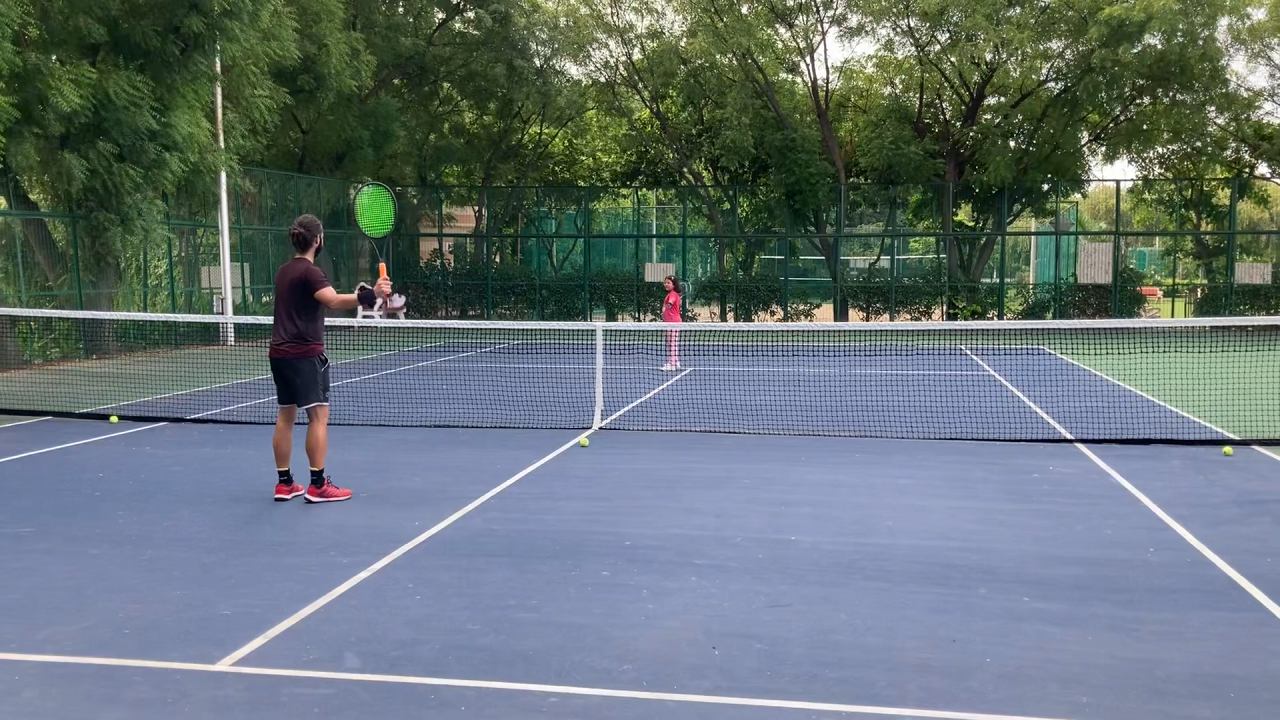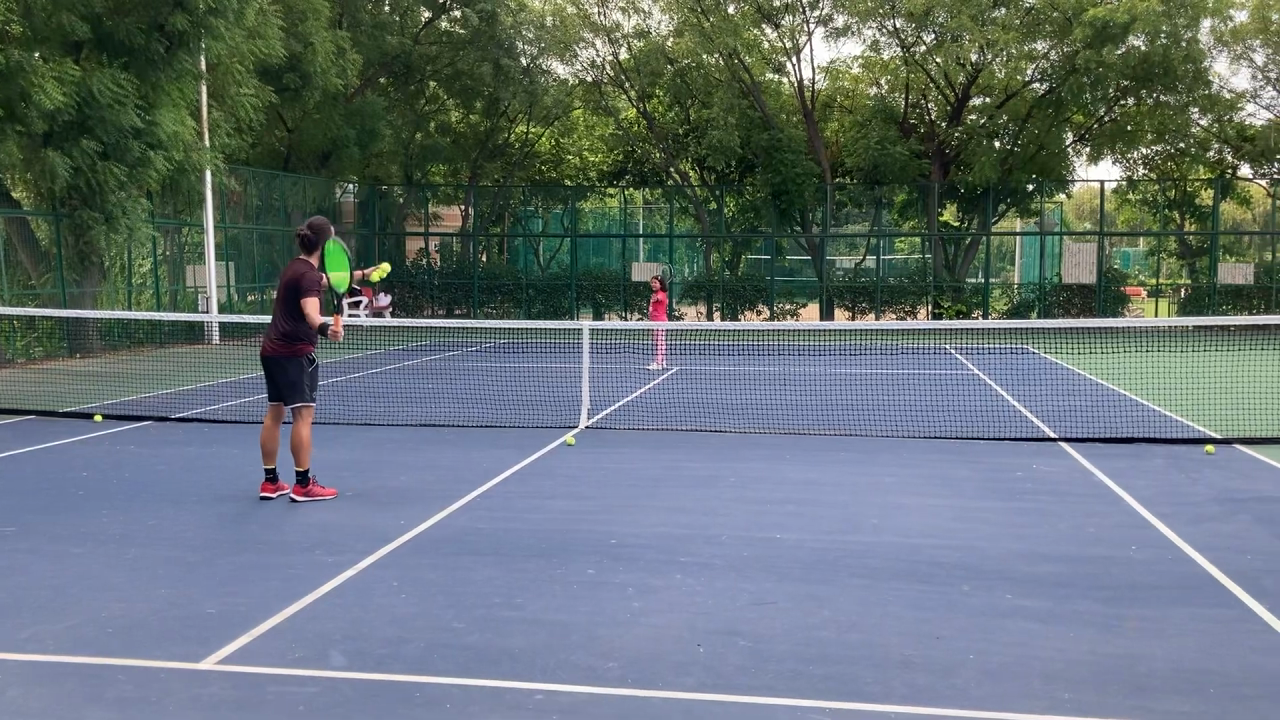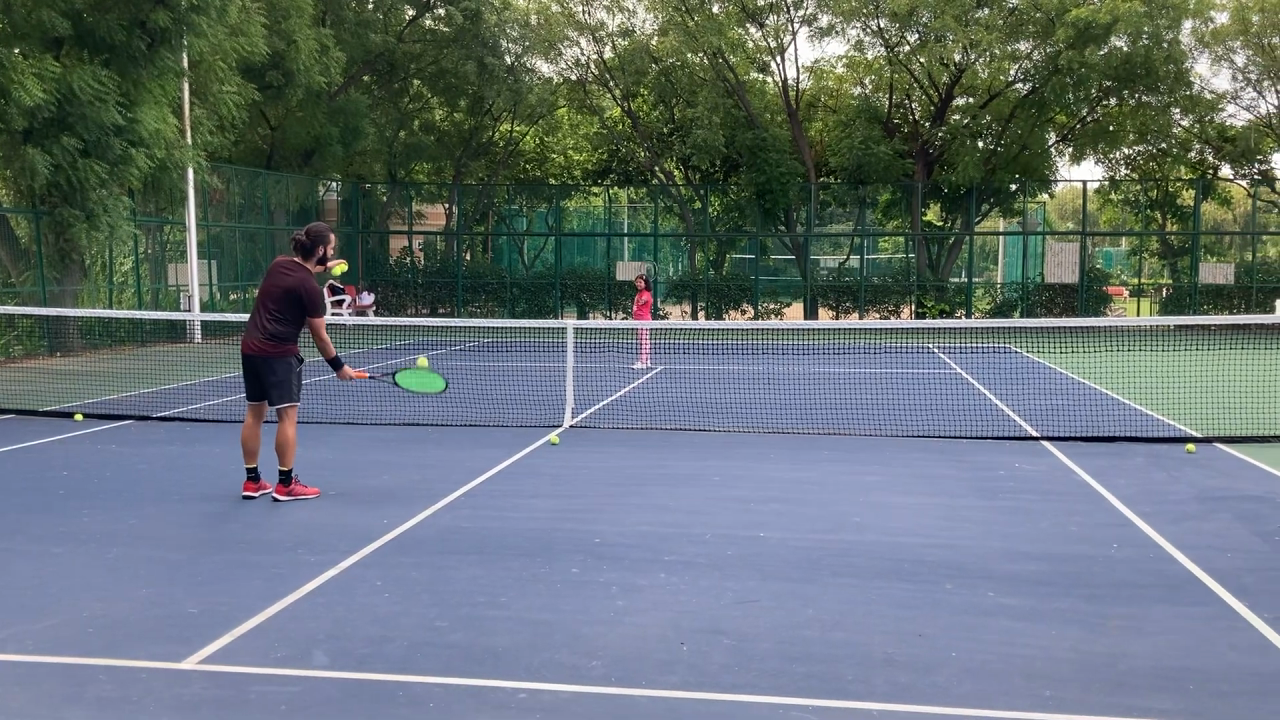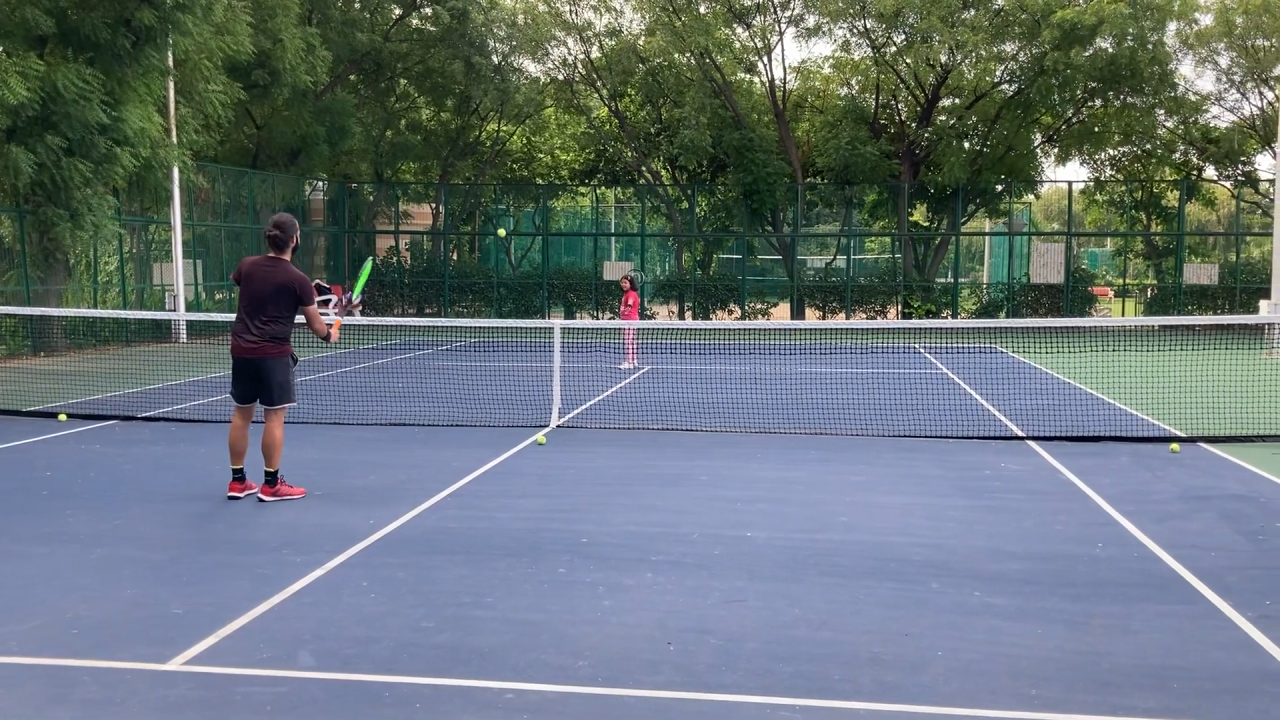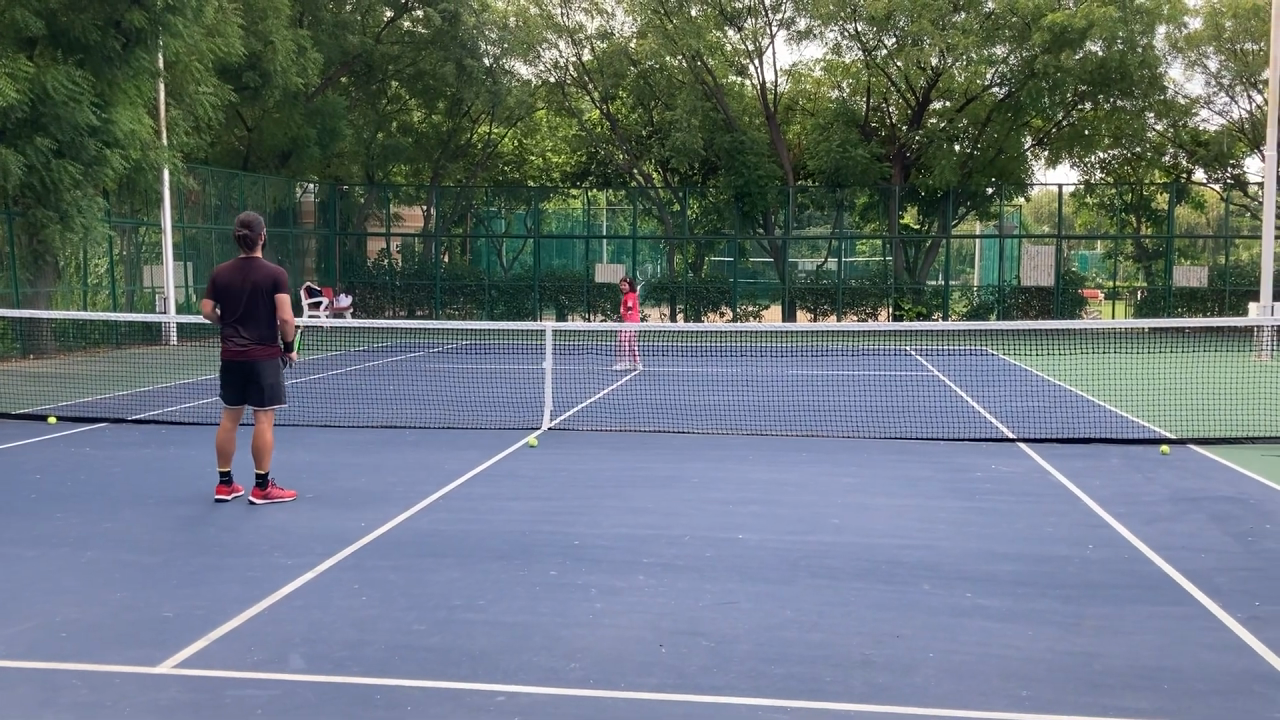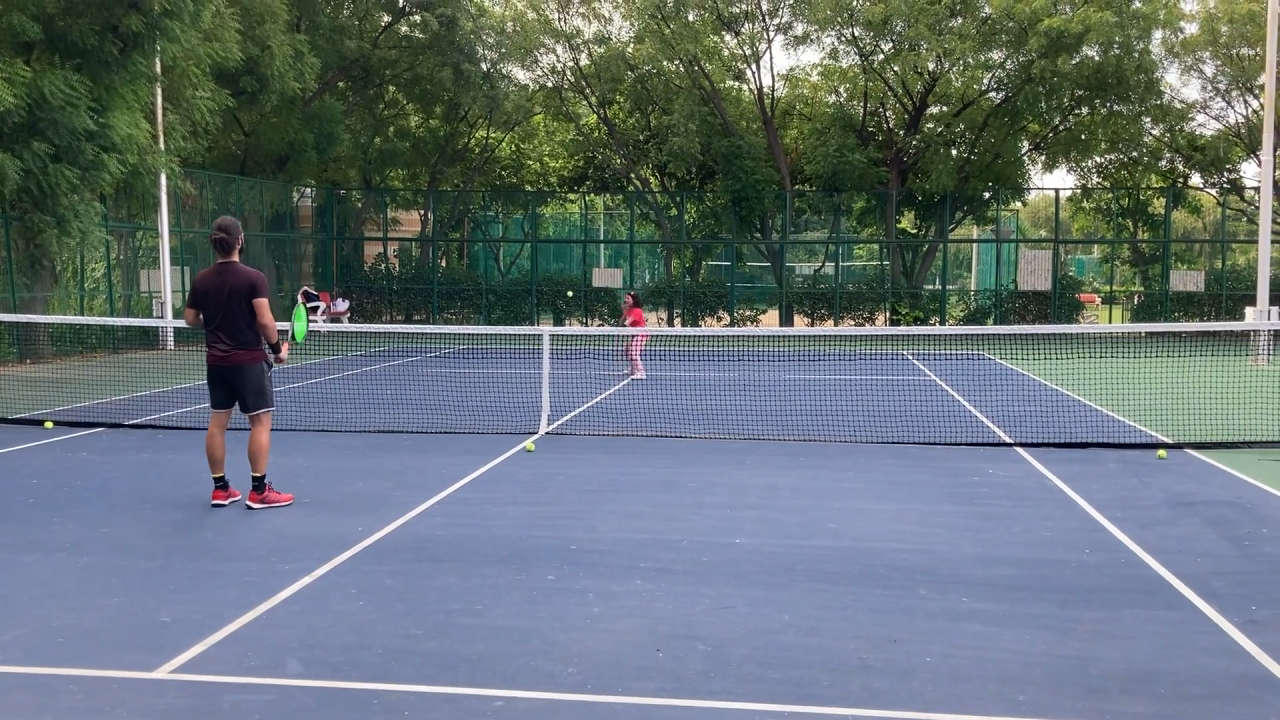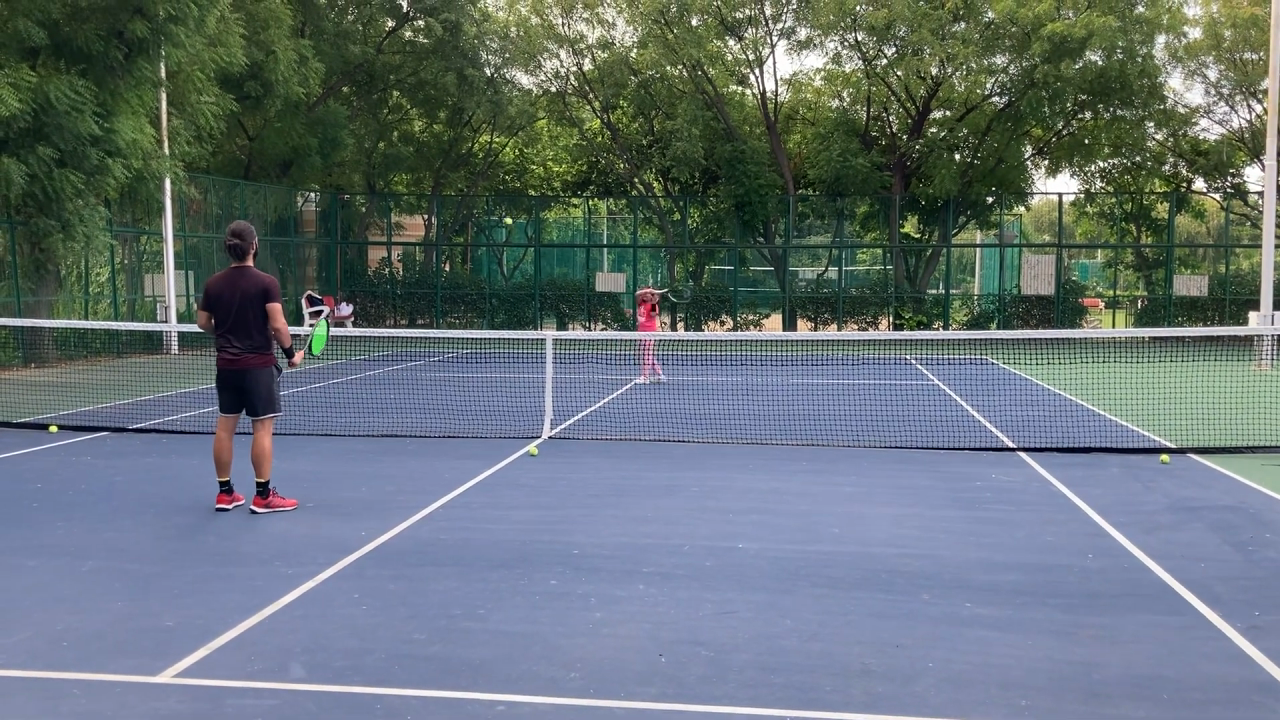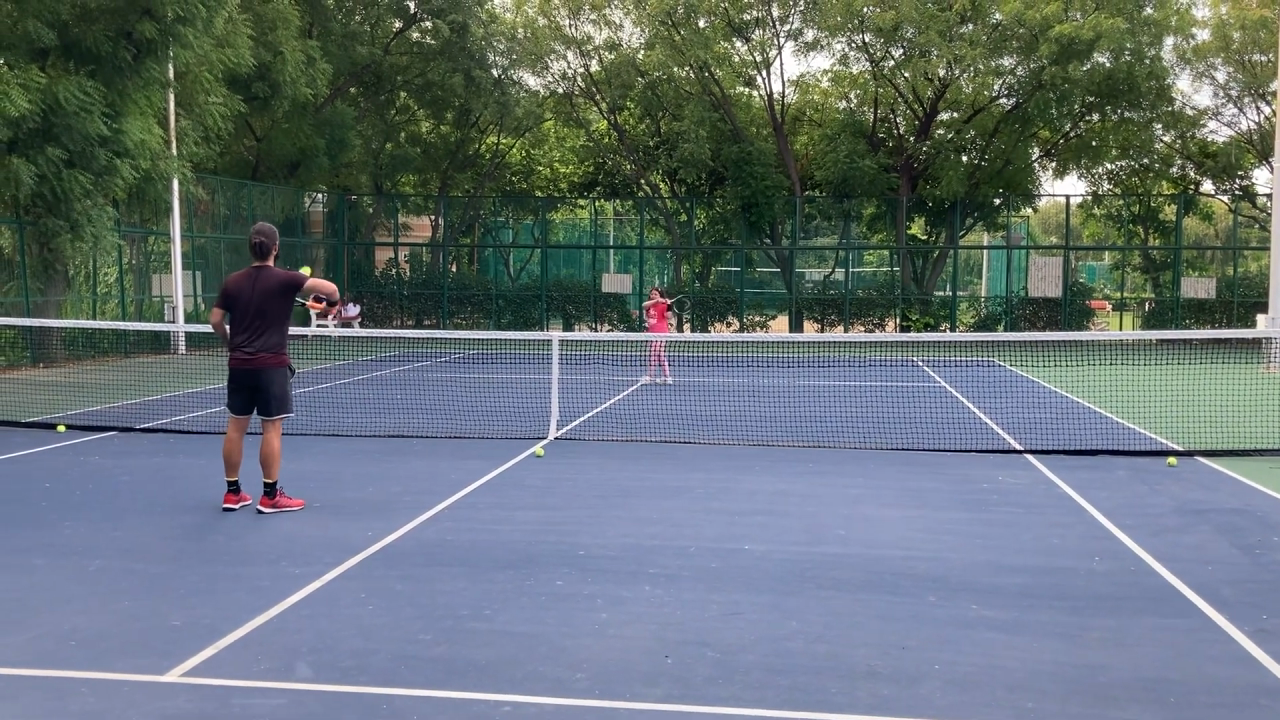
dt=0.5s
person 1, frame 1
left shoulder: (284, 270)
right shoulder: (310, 272)
right elbow: (335, 302)
right wrist: (371, 295)
left hip: (280, 352)
right hip: (304, 353)
left knee: (285, 416)
right knee: (318, 416)
left ankle: (284, 483)
right ankle: (318, 485)
person 1, frame 2
left shoulder: (296, 266)
right shoulder: (306, 275)
left elbow: (326, 279)
right elbow: (311, 314)
left wrist: (362, 274)
right wrist: (325, 329)
left hip: (273, 350)
right hip: (295, 352)
left knee: (274, 414)
right knee: (302, 416)
left ankle: (270, 482)
right ankle: (303, 485)
person 1, frame 3
left shoulder: (278, 264)
right shoulder: (310, 288)
right elbow: (320, 336)
left wrist: (323, 267)
right wrist: (339, 366)
left hip: (251, 348)
right hip: (279, 354)
left knee: (254, 414)
right knee: (287, 416)
left ankle: (252, 480)
right ankle: (286, 484)
person 1, frame 4
left shoulder: (247, 265)
right shoulder: (298, 279)
left elbow: (236, 280)
right elbow: (315, 323)
right wrist: (329, 335)
left hip: (241, 351)
right hip: (273, 354)
left knee: (241, 415)
right knee: (274, 417)
left ankle: (237, 481)
right ankle: (271, 484)
person 1, frame 5
left shoulder: (220, 273)
right shoulder: (275, 274)
left elbow: (207, 312)
right elbow: (286, 318)
right wrist: (289, 348)
left hip: (231, 356)
right hip: (264, 356)
left knee: (229, 418)
right knee: (264, 419)
left ankle: (225, 483)
right ankle: (262, 487)
person 1, frame 6
left shoulder: (200, 280)
right shoulder: (253, 277)
left elbow: (191, 319)
right elbow: (265, 321)
right wrist: (277, 348)
left hip: (217, 361)
right hip: (249, 360)
left knee: (217, 423)
right knee: (260, 423)
left ankle: (220, 489)
right ankle: (259, 490)
person 1, frame 7
left shoulder: (214, 283)
right shoulder: (266, 282)
left elbow: (203, 322)
right elbow: (278, 324)
right wrist: (291, 353)
left hip: (226, 365)
right hip: (258, 365)
left knee: (225, 427)
right knee: (262, 428)
left ankle: (225, 493)
right ankle: (263, 496)
person 1, frame 8
left shoulder: (232, 281)
right shoulder: (285, 279)
left elbow: (215, 320)
right elbow: (329, 288)
right wrist: (333, 303)
left hip: (239, 365)
right hip: (271, 365)
left knee: (235, 427)
right knee: (272, 428)
left ankle: (232, 492)
right ankle: (270, 496)
